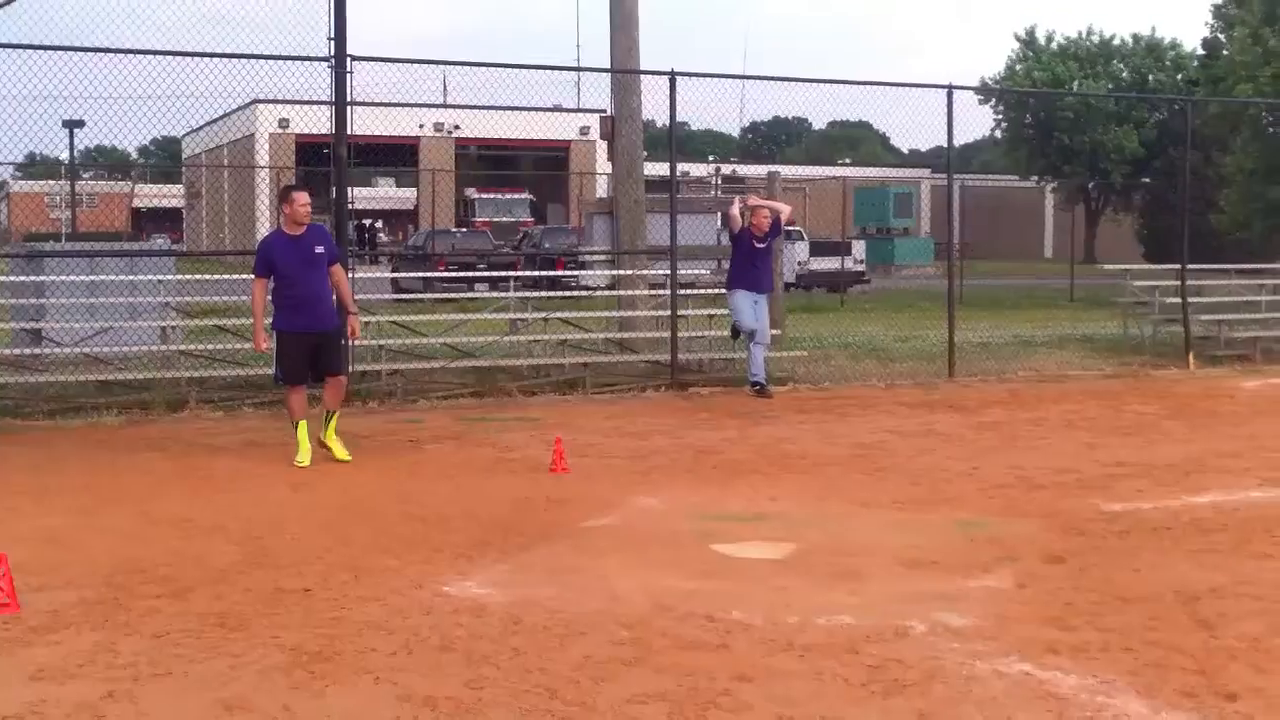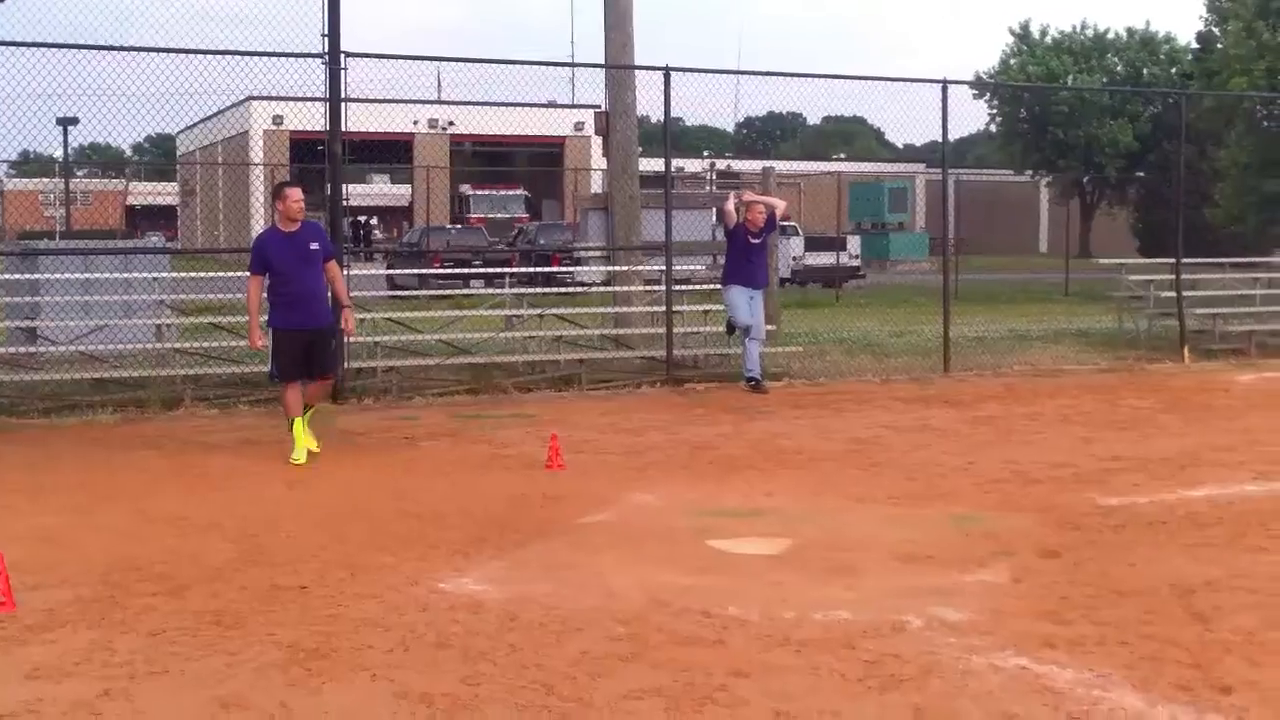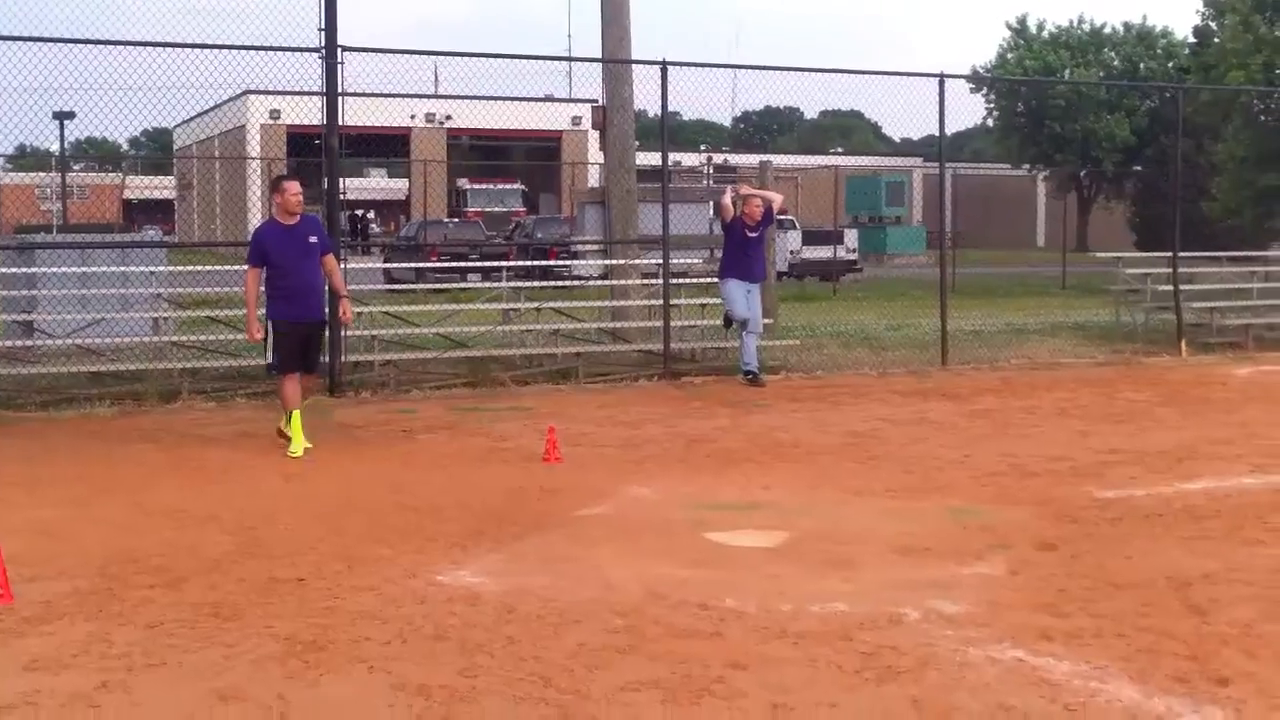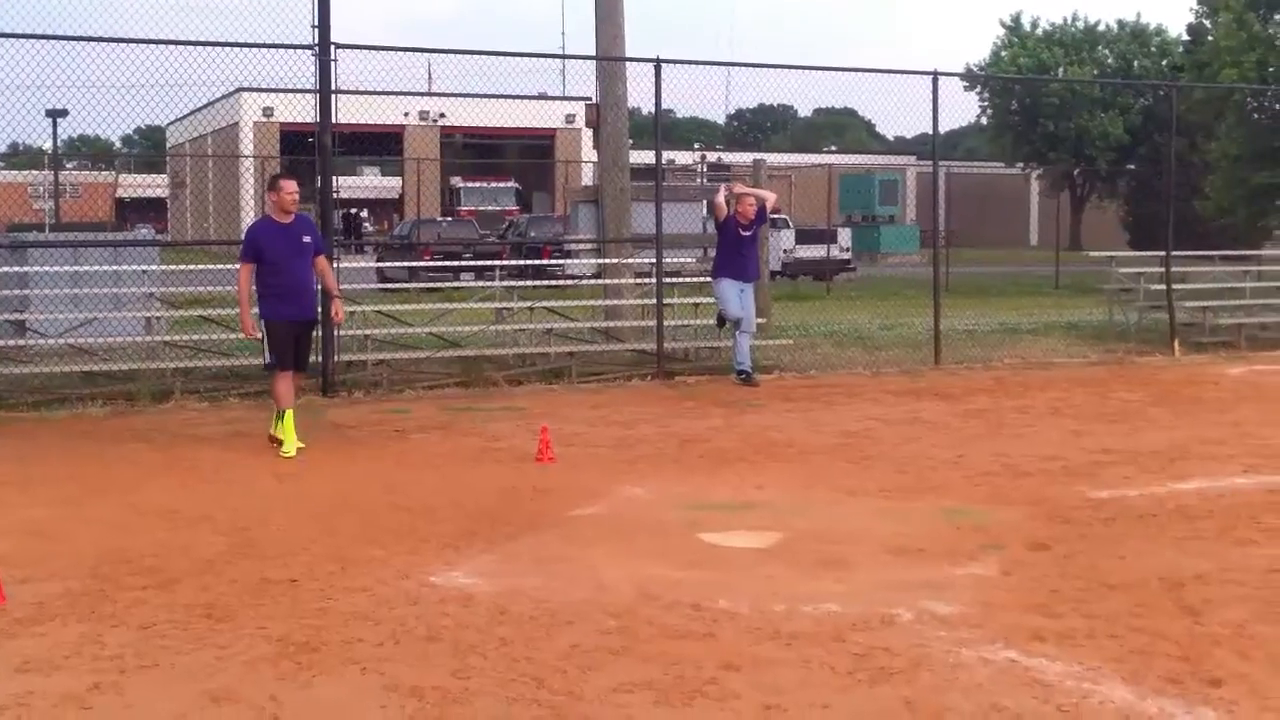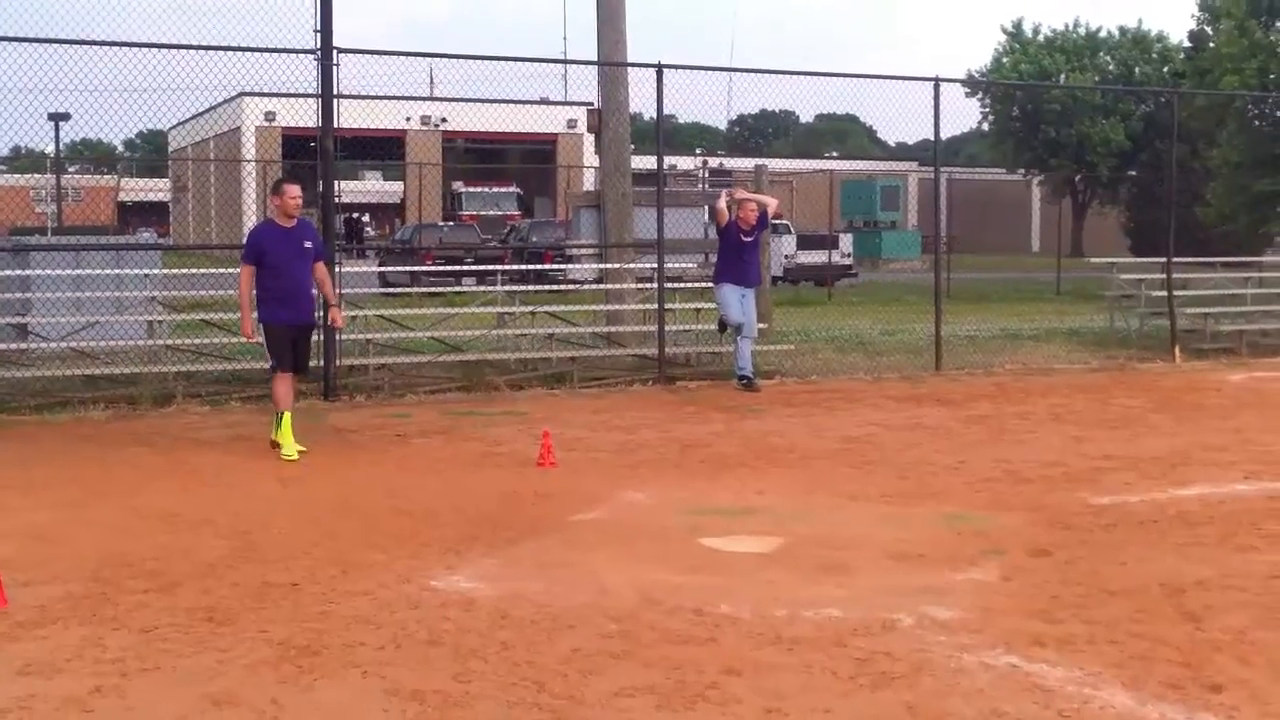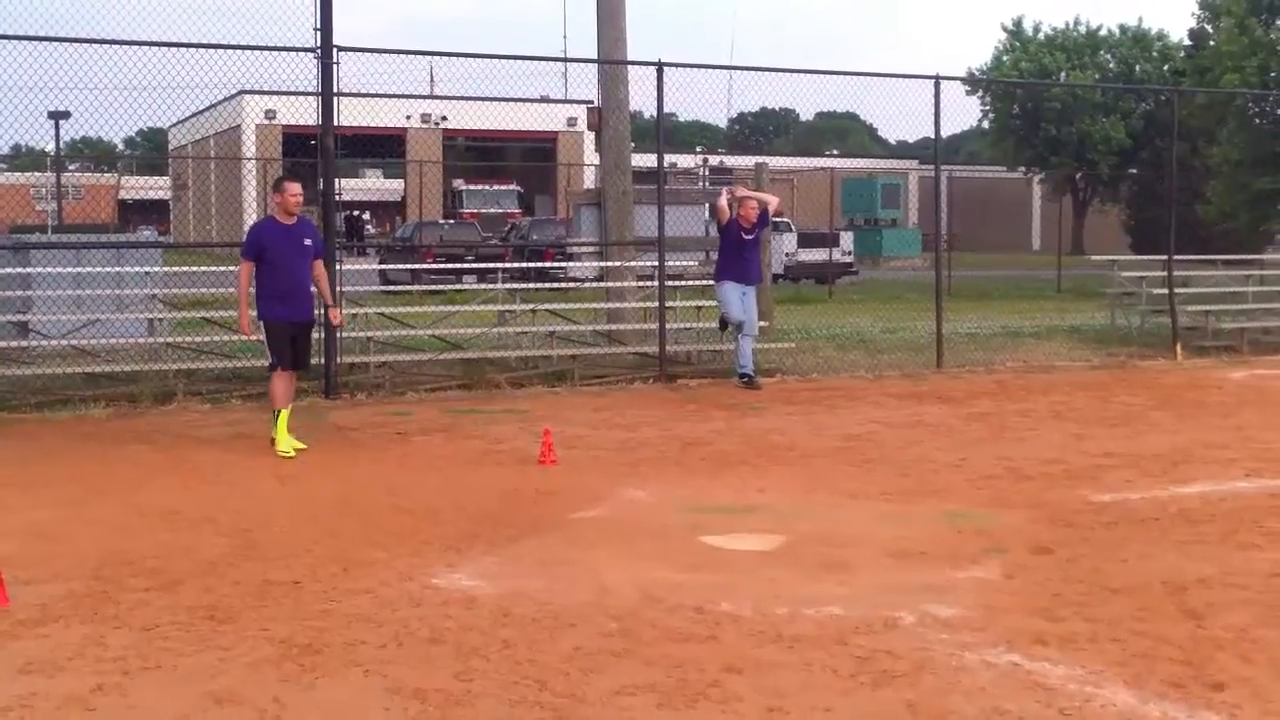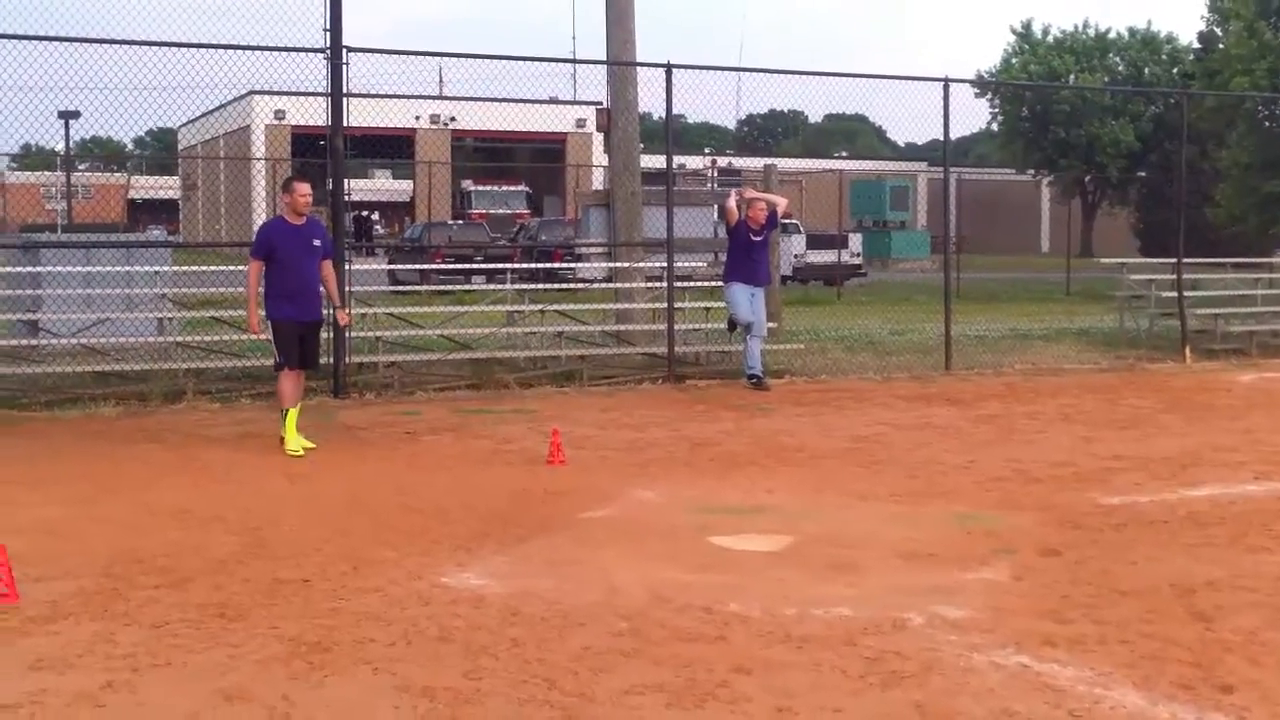
dt=0.2s
person 1, frame 1
left shoulder: (322, 235)
right shoulder: (270, 245)
left elbow: (337, 275)
right elbow: (259, 287)
left wrist: (351, 312)
right wrist: (258, 329)
left hip: (328, 325)
right hip: (290, 329)
left knee: (337, 379)
right knee: (295, 385)
left ankle: (330, 435)
right ankle: (303, 443)
person 1, frame 2
left shoulder: (316, 232)
right shoulder: (265, 241)
left elbow: (332, 271)
right elbow: (255, 284)
left wrist: (346, 306)
right wrist: (253, 326)
left hip: (321, 323)
right hip: (285, 326)
left knee: (323, 379)
right knee: (290, 381)
left ankle: (302, 423)
right ankle: (299, 440)
person 1, frame 3
left shoulder: (314, 225)
right shoulder: (264, 234)
left elbow: (329, 263)
right elbow: (253, 276)
left wrist: (343, 297)
right wrist: (252, 318)
left hip: (315, 316)
right hip: (283, 318)
left knee: (308, 373)
right knee: (288, 374)
left ankle: (287, 423)
right ankle: (296, 434)
person 1, frame 4
left shoulder: (307, 225)
right shoulder: (258, 230)
left elbow: (321, 264)
right elbow: (245, 273)
left wrist: (335, 296)
right wrist: (245, 314)
left hip: (306, 314)
right hip: (275, 315)
left knee: (296, 372)
right knee: (283, 371)
left ankle: (277, 427)
right ankle: (289, 433)
person 1, frame 5
left shoulder: (309, 231)
right shoulder: (260, 233)
left elbow: (319, 271)
right elbow: (247, 275)
left wrist: (332, 305)
right wrist: (245, 316)
left hip: (304, 318)
right hip: (274, 318)
left knee: (294, 375)
right knee: (282, 373)
left ankle: (278, 432)
right ankle: (286, 437)
person 1, frame 6
left shoulder: (309, 229)
right shoulder: (261, 230)
left elbow: (318, 270)
right elbow: (246, 271)
left wrist: (330, 305)
right wrist: (243, 311)
left hip: (304, 315)
right hip: (274, 316)
left knee: (292, 371)
right knee: (281, 370)
left ankle: (280, 430)
right ankle: (281, 434)
person 1, frame 7
left shoulder: (318, 229)
right shoulder: (270, 230)
left elbow: (327, 270)
right elbow: (255, 270)
left wrist: (338, 306)
right wrist: (252, 310)
left hip: (312, 315)
right hip: (282, 315)
left knee: (301, 370)
right knee: (288, 370)
left ankle: (291, 428)
right ankle: (289, 432)
person 2, frame 1
left shoulder: (770, 233)
right shoulder: (742, 234)
left elbow: (787, 210)
right elbow: (733, 214)
left wrist: (759, 202)
right wrist: (737, 203)
left hip: (761, 293)
right hip: (740, 290)
left knee: (761, 339)
right knee: (749, 326)
left ankle: (757, 382)
right ankle: (738, 326)
person 2, frame 2
left shoulder: (764, 229)
right shoulder: (737, 230)
left elbow: (781, 205)
right elbow: (728, 209)
left wrist: (754, 197)
right wrist: (732, 199)
left hip: (757, 289)
right hip: (735, 286)
left knee: (756, 334)
right knee: (744, 321)
left ankle: (752, 377)
right ankle: (733, 321)
person 2, frame 3
left shoulder: (762, 223)
right shoulder: (734, 224)
left elbow: (778, 199)
right elbow: (725, 204)
left wrist: (751, 191)
right wrist: (729, 192)
left hip: (754, 283)
right hip: (732, 280)
left knee: (753, 328)
right knee: (741, 315)
left ankle: (750, 371)
right ankle: (731, 314)
person 2, frame 4
left shoulder: (755, 222)
right shoulder: (728, 222)
left elbow: (772, 197)
right elbow: (718, 202)
left wrist: (745, 190)
right wrist: (722, 191)
left hip: (747, 282)
right hip: (725, 279)
left knee: (746, 327)
right knee: (735, 314)
left ankle: (743, 370)
right ankle: (724, 314)
person 2, frame 5
left shoulder: (757, 227)
right shoulder: (729, 228)
left elbow: (773, 203)
right elbow: (720, 208)
left wrist: (746, 195)
right wrist: (724, 196)
left hip: (749, 287)
right hip: (727, 284)
left knee: (748, 332)
right knee: (736, 319)
left ankle: (744, 376)
right ankle: (725, 319)
person 2, frame 6
left shoulder: (757, 225)
right shoulder: (730, 226)
left elbow: (774, 201)
right elbow: (721, 206)
left wrist: (747, 193)
right wrist: (725, 194)
left hip: (749, 285)
right hip: (727, 282)
left knee: (749, 330)
right knee: (737, 317)
left ankle: (745, 373)
right ankle: (726, 317)
person 2, frame 7
left shoulder: (766, 226)
right shoulder: (738, 227)
left elbow: (783, 203)
right elbow: (729, 207)
left wrist: (756, 195)
right wrist: (733, 196)
left hip: (758, 286)
right hip: (736, 283)
left knee: (757, 331)
right knee: (745, 318)
left ankle: (754, 374)
right ankle: (735, 318)
